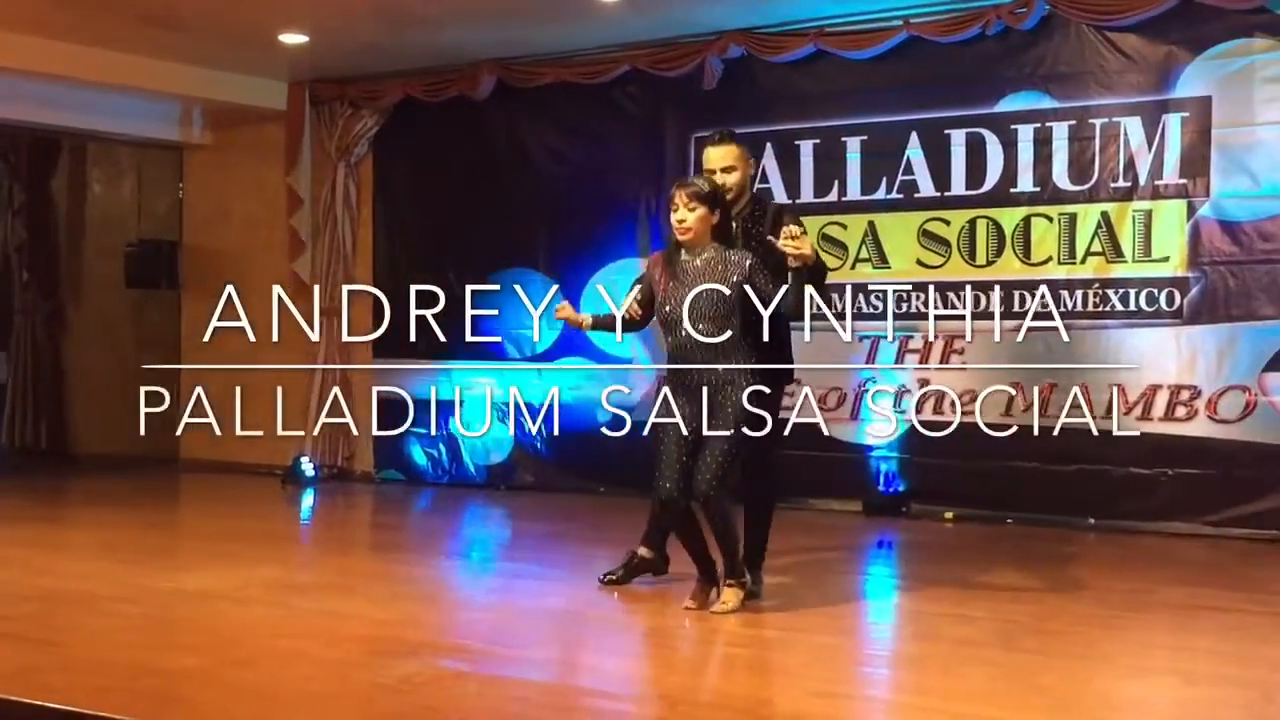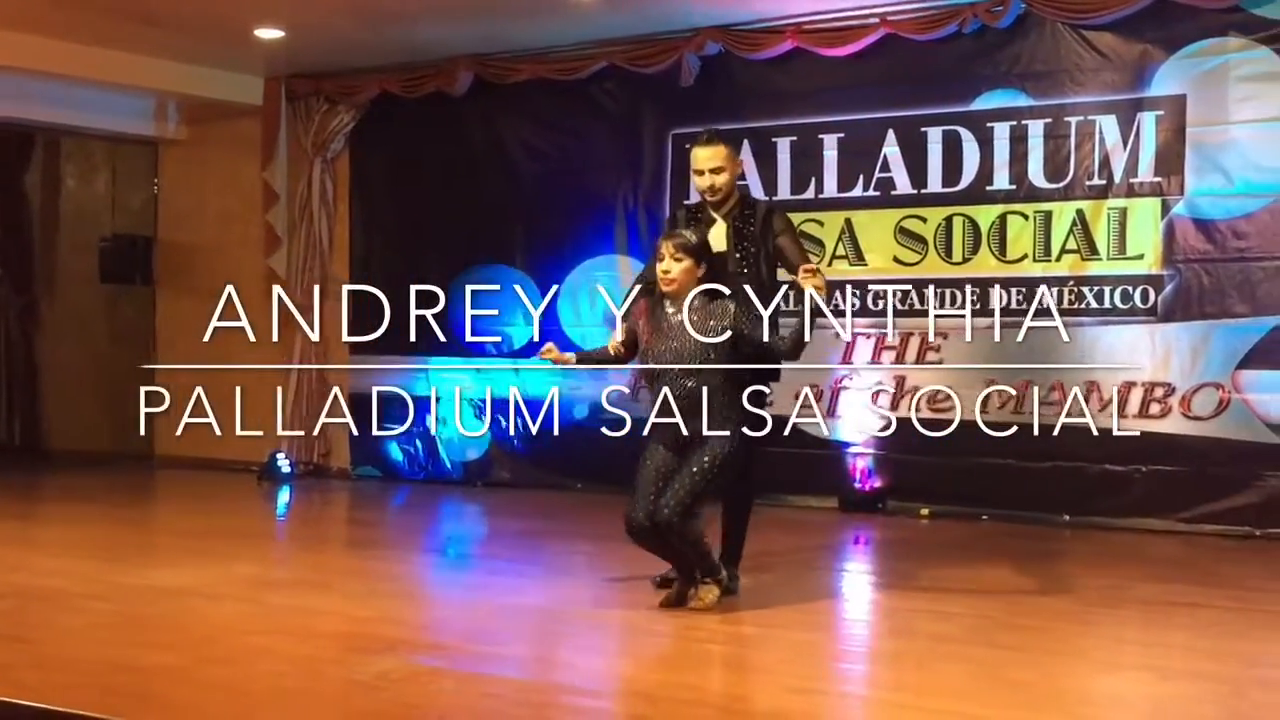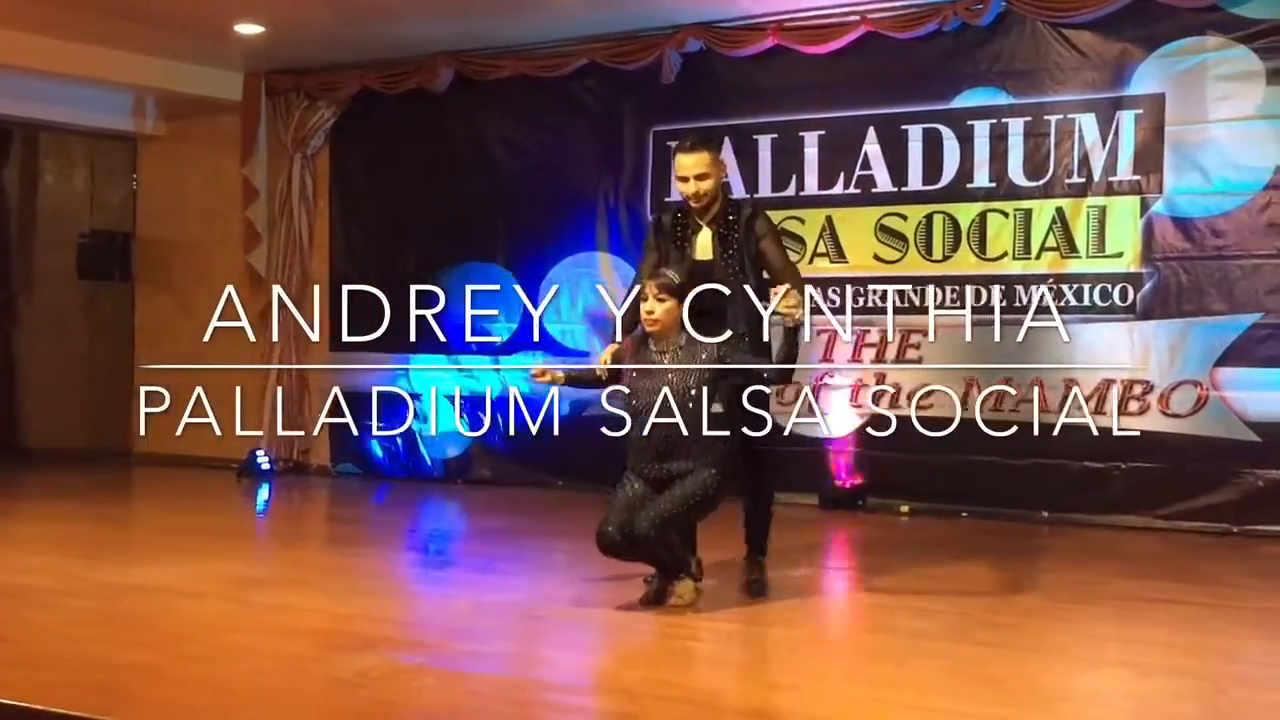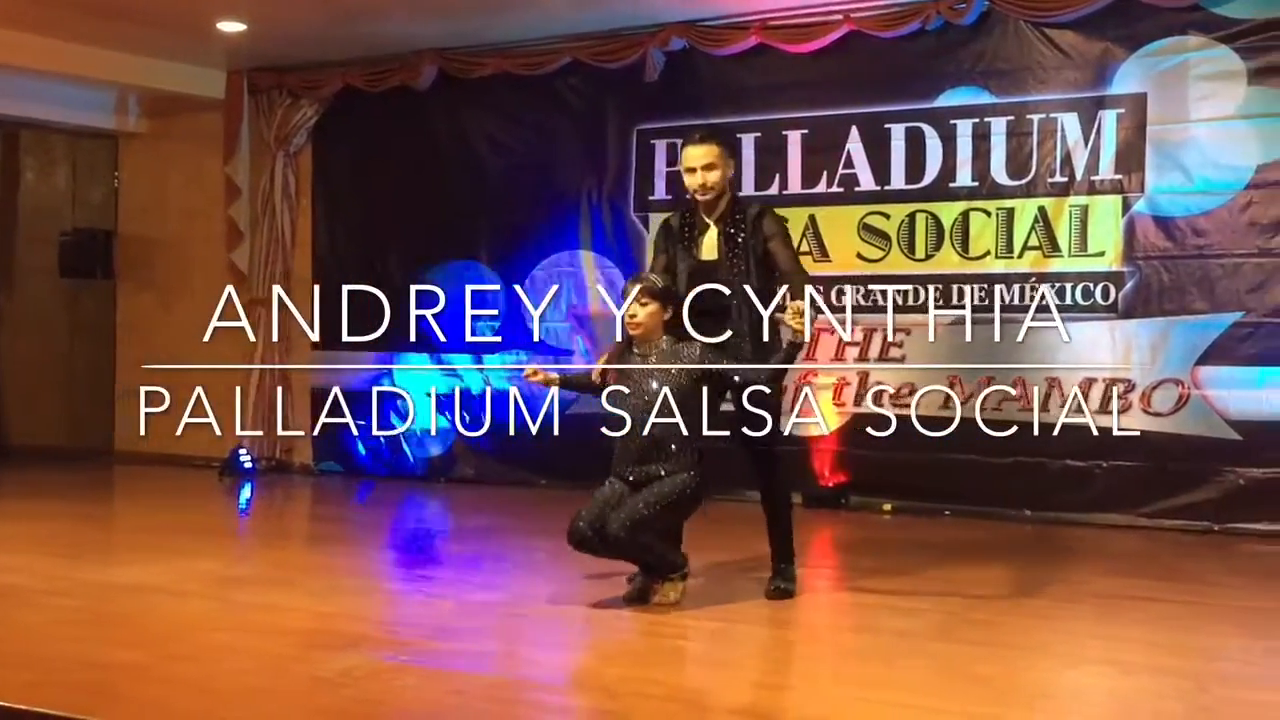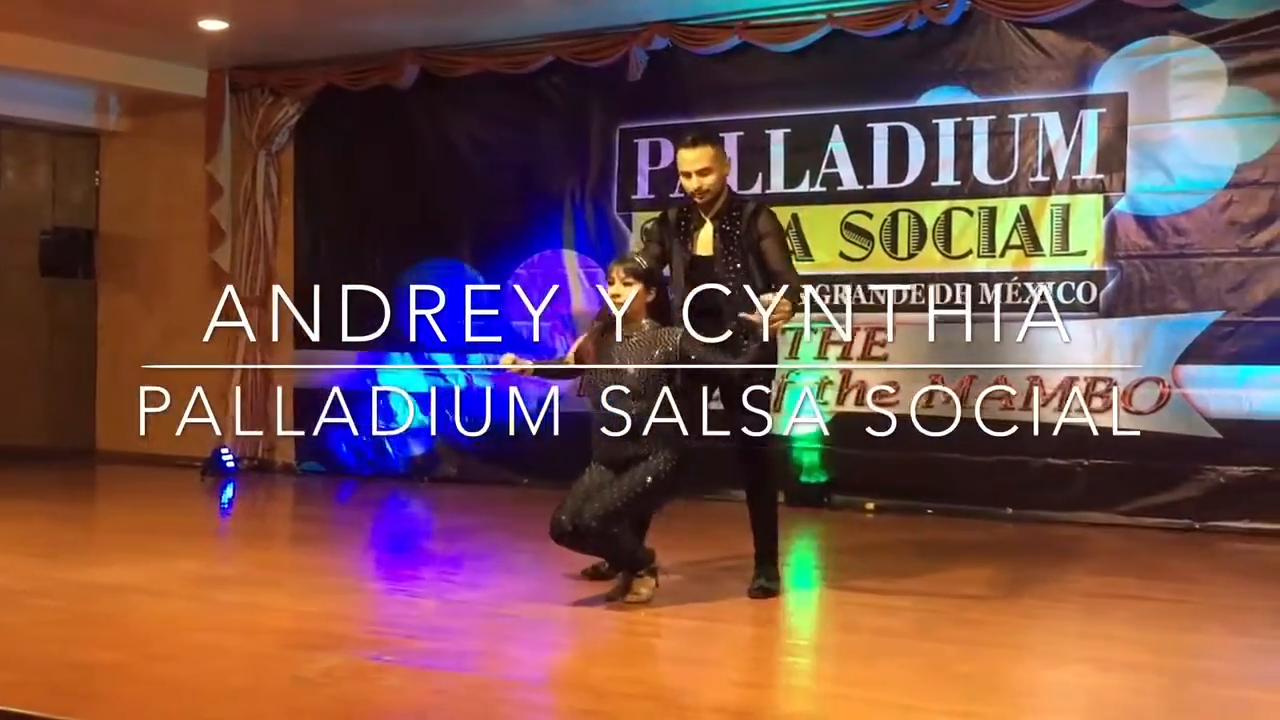
dt=0.3s
person 1, frame 1
left shoulder: (775, 219)
left elbow: (812, 282)
left wrist: (809, 260)
right wrist: (638, 299)
left hip: (760, 359)
left knee: (756, 459)
left ankle: (751, 567)
right ankle: (650, 550)
person 1, frame 2
left shoulder: (766, 219)
right shoulder: (682, 221)
left elbow: (802, 268)
right elbow: (651, 279)
left wrist: (813, 280)
left ankle: (729, 562)
person 1, frame 3
left shoulder: (750, 222)
right shoulder: (666, 228)
left elbow: (785, 274)
left wrist: (792, 298)
right wrist: (619, 342)
left hip: (742, 353)
left knee: (748, 453)
left ankle: (756, 558)
person 1, frame 4
left shoulder: (760, 222)
right shoulder: (675, 229)
left elbow: (795, 279)
left wrist: (800, 307)
left hip: (752, 356)
left knee: (762, 456)
left ankle: (783, 564)
person 1, frame 5
left shoulder: (756, 220)
right shoulder: (670, 224)
left elbow: (787, 281)
left wrist: (783, 306)
left knee: (750, 454)
left ankle: (766, 565)
person 2, frame 1
left shoulder: (740, 264)
right shoulder: (660, 267)
left elbow: (784, 312)
right elbow: (636, 319)
right wrist: (585, 320)
left hip: (730, 386)
right hip: (682, 388)
left knee: (708, 485)
right knee: (669, 491)
left ankle: (734, 577)
right ankle: (706, 574)
person 2, frame 2
left shoulder: (726, 313)
right shoulder: (644, 315)
left elbow: (788, 349)
right elbow: (617, 355)
right wrist: (570, 359)
left hip: (718, 436)
right hip: (666, 438)
left knee: (670, 513)
right knee: (638, 521)
left ankle: (711, 575)
right ankle: (687, 573)
person 2, frame 3
left shoulder: (708, 351)
right shoulder: (631, 353)
left elbow: (774, 374)
right elbow: (603, 376)
left wrist: (790, 325)
right wrist: (559, 377)
left hip: (698, 471)
right hip: (644, 472)
left knee: (647, 527)
right knee: (611, 537)
left ankle: (685, 571)
right ankle: (667, 570)
person 2, frame 4
left shoulder: (692, 356)
right shoulder: (619, 357)
left elbow: (761, 379)
right elbow: (598, 382)
left wrist: (794, 342)
right wrist: (554, 379)
left hip: (678, 475)
right hip: (626, 474)
left knee: (620, 528)
right knee: (582, 533)
left ankle: (673, 569)
right ankle: (651, 568)
person 2, frame 5
left shoulder: (671, 340)
right shoulder: (597, 339)
left elbow: (737, 367)
right elbow: (569, 367)
right wrist: (529, 367)
left hip: (655, 458)
right hip: (606, 460)
left knee: (595, 519)
right knee: (564, 528)
left ankle: (643, 565)
right ankle: (628, 563)
